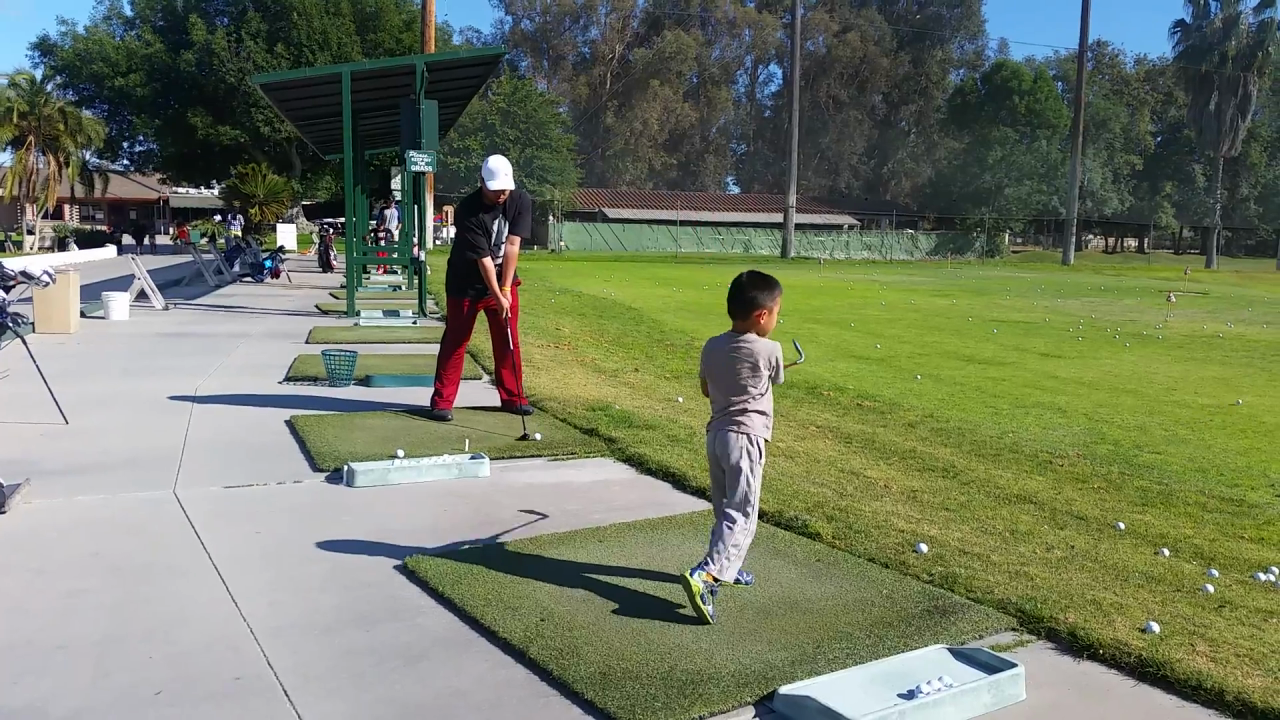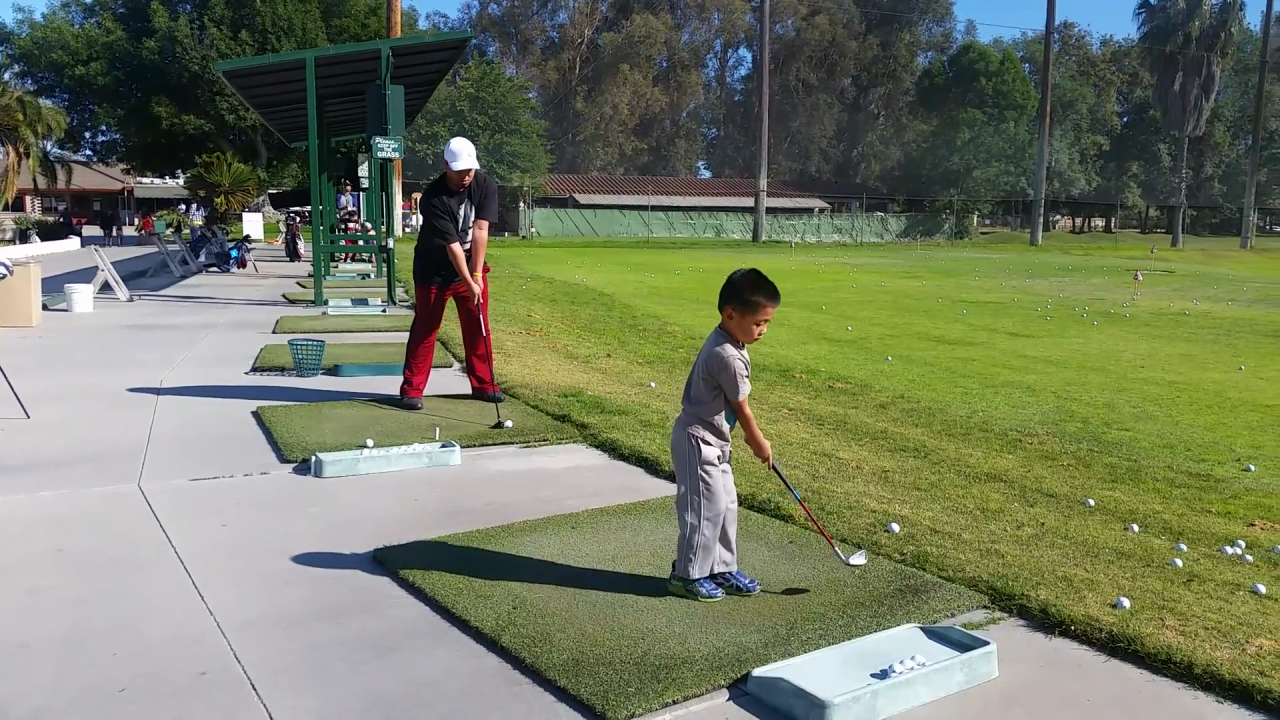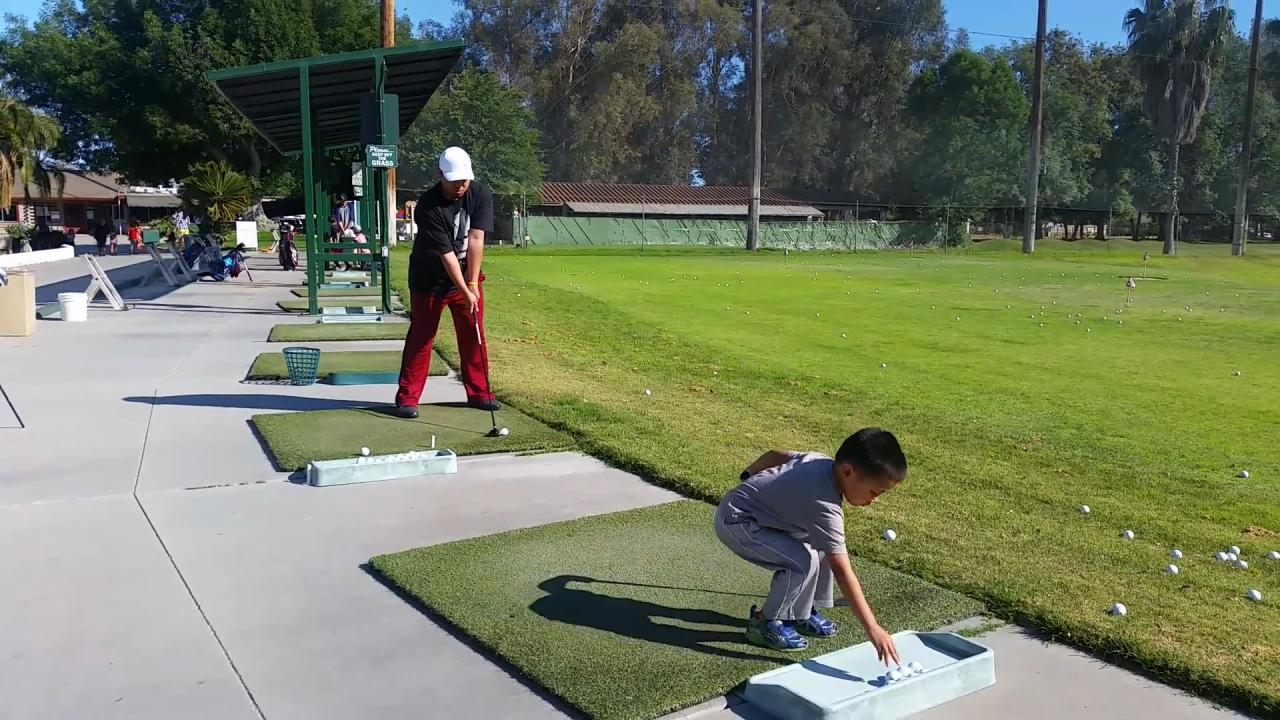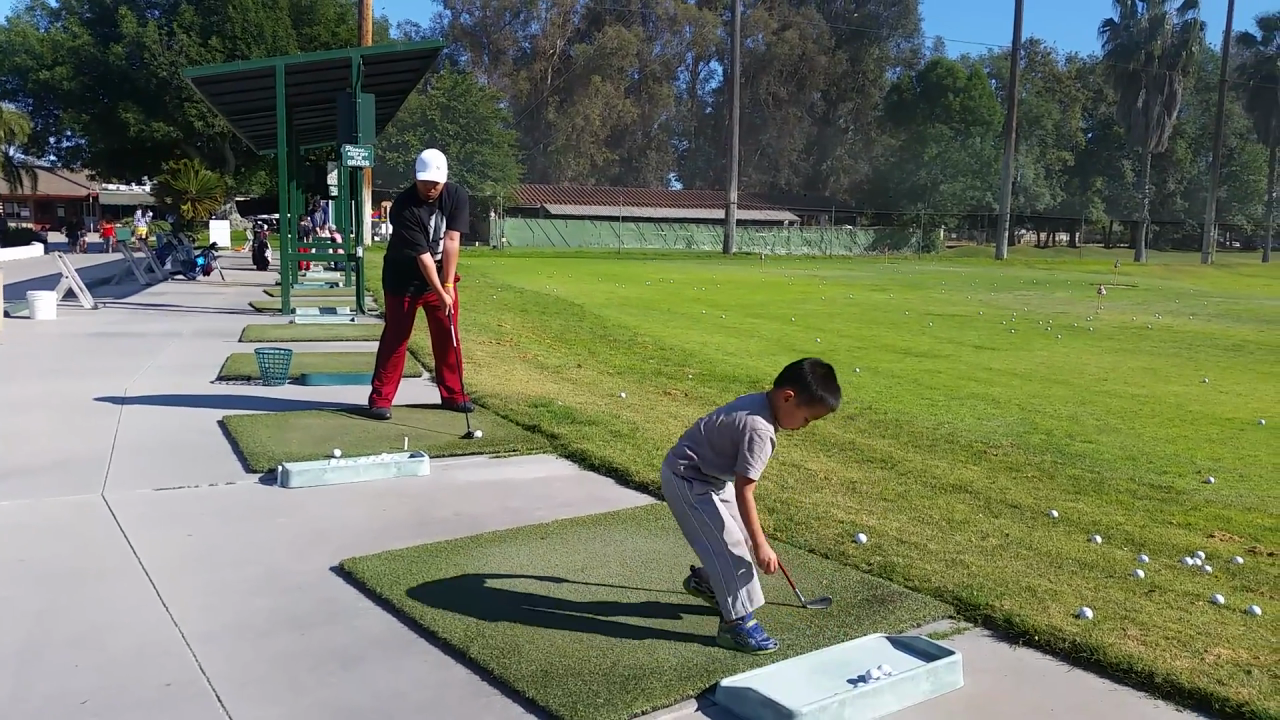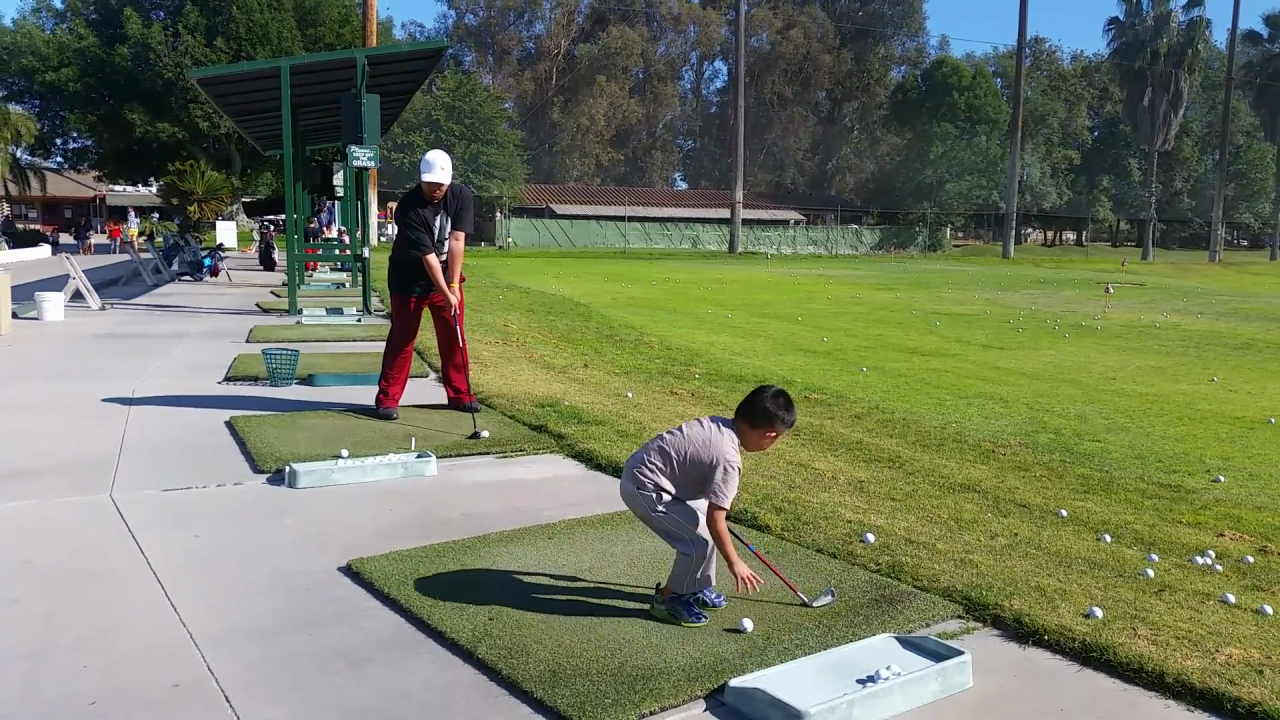
dt=1s
person 1, frame 1
left shoulder: (712, 347)
right shoulder: (771, 351)
left hip: (717, 434)
right hip: (744, 440)
left knee: (727, 509)
right knee: (741, 514)
left ankle: (726, 566)
right ankle: (706, 574)
person 1, frame 2
left shoulder: (723, 342)
right shoulder: (729, 357)
right elbow: (741, 408)
left wrist: (751, 435)
right wrist: (759, 442)
left hip: (711, 438)
right hip: (698, 440)
left knee: (723, 507)
right knee: (705, 511)
left ankle: (721, 569)
right ankle: (686, 574)
person 1, frame 3
left shoulder: (820, 461)
right shoulder: (825, 506)
left elbow: (775, 455)
right elbow: (843, 573)
left wrist: (751, 483)
right wrist: (872, 628)
left hip: (749, 508)
right hip: (735, 522)
left knee: (820, 548)
right knee: (803, 562)
left ankle: (800, 611)
right ankle: (764, 621)
person 1, frame 4
left shoulder: (758, 402)
right shoulder: (760, 430)
right elbow: (744, 493)
right wrist: (761, 546)
left hip: (706, 473)
right hip: (687, 479)
left knee: (736, 536)
right knee: (729, 545)
left ankle: (703, 580)
right ankle: (735, 624)
person 1, frame 5
left shoulder: (716, 424)
right shoulder: (728, 460)
right elbow: (715, 519)
right wrist: (735, 564)
left hip: (642, 470)
right hip: (643, 489)
left knee: (703, 530)
right knee: (699, 540)
left ankle: (697, 589)
right ankle: (669, 600)
person 2, frame 1
left shoulder: (521, 201)
right shoulder: (468, 211)
left elbow: (512, 245)
right elbow: (483, 258)
left wrist: (506, 289)
right wrist: (497, 296)
left hip: (504, 281)
right hip: (466, 284)
left knee: (508, 340)
right knee: (456, 340)
left ankle: (512, 397)
right ankle: (442, 400)
person 2, frame 2
left shoulder: (486, 185)
right shoulder: (433, 197)
left elbow: (480, 230)
right elbow: (451, 244)
left wrist: (477, 275)
right wrist: (468, 282)
left hip: (471, 267)
right hip: (434, 271)
left knee: (477, 326)
right knee: (425, 328)
left ankle: (483, 384)
right ankle: (411, 389)
person 2, frame 3
left shoulder: (481, 195)
right shoulder: (428, 207)
left elbow: (476, 240)
right elbow: (446, 254)
left wrist: (473, 284)
right wrist: (464, 291)
left hip: (467, 275)
right hip: (429, 279)
left knee: (474, 334)
right knee: (421, 337)
left ankle: (478, 392)
right ankle: (407, 397)
person 2, frame 4
left shoulder: (457, 196)
right shoulder: (403, 207)
left elbow: (451, 241)
right elbow: (422, 255)
left wrist: (448, 285)
right wrist: (440, 293)
left hip: (442, 277)
right hip: (404, 280)
left knee: (448, 335)
right knee: (395, 338)
left ankle: (452, 393)
right ankle: (380, 398)
person 2, frame 5
left shoulder: (462, 196)
right shoulder: (408, 208)
left elbow: (456, 242)
right elbow: (426, 255)
left wrist: (454, 285)
right wrist: (445, 293)
left hip: (447, 277)
right hip: (409, 280)
left knee: (454, 336)
right knee: (402, 338)
left ankle: (459, 394)
right ankle: (387, 398)
